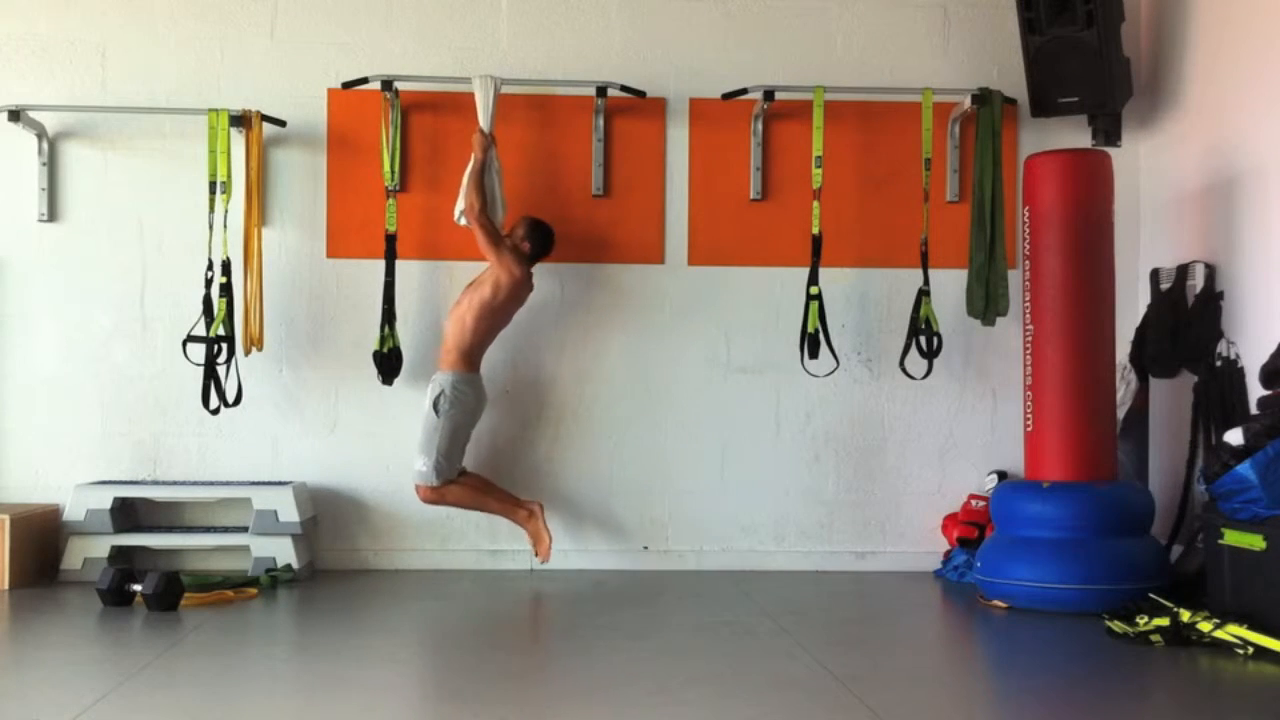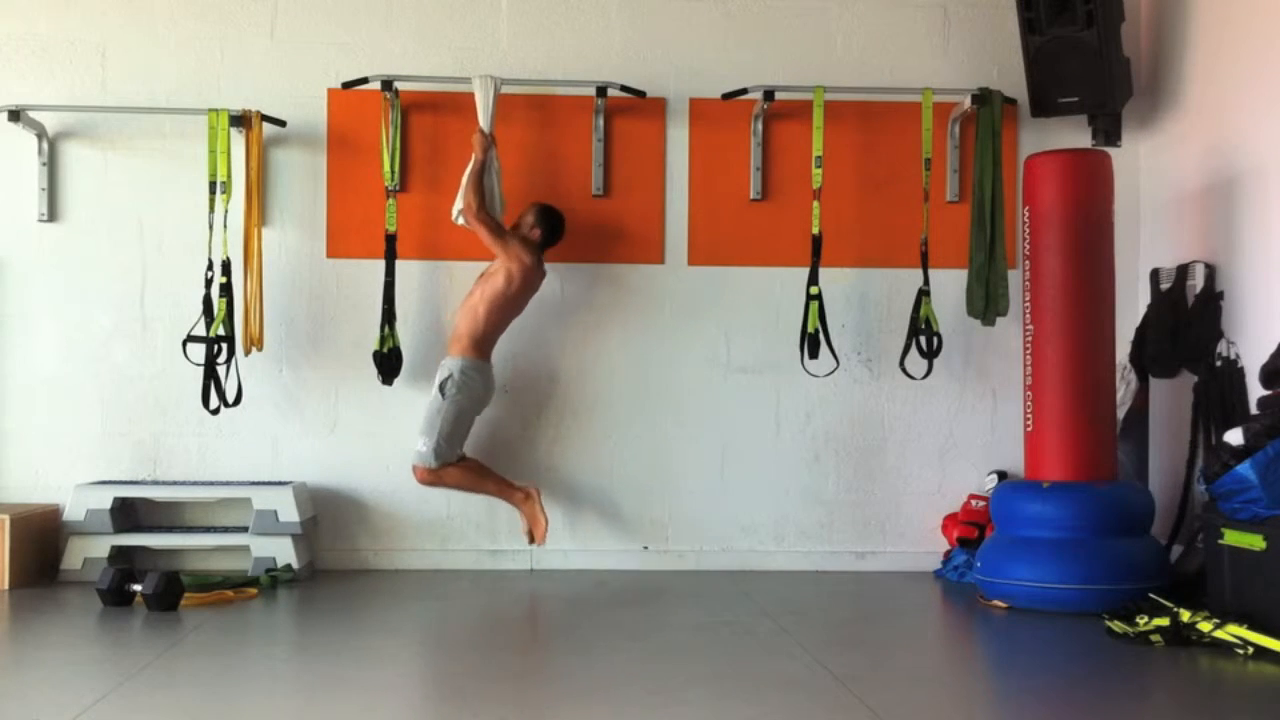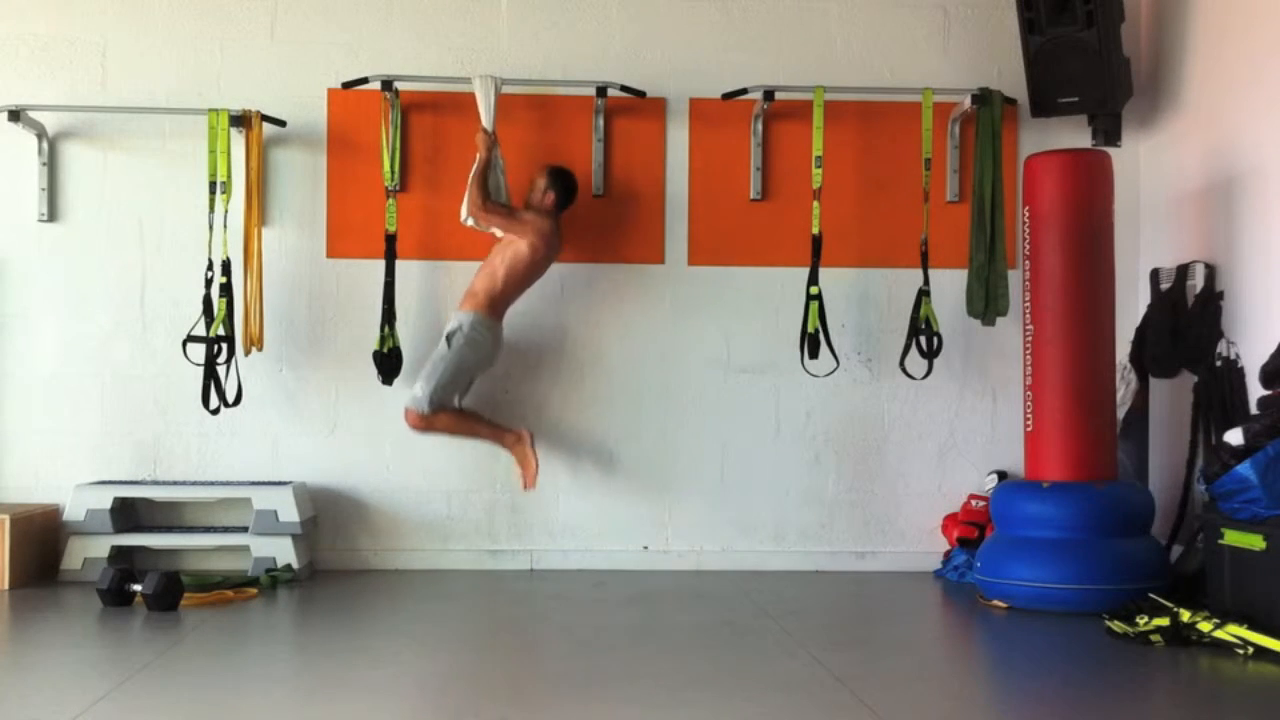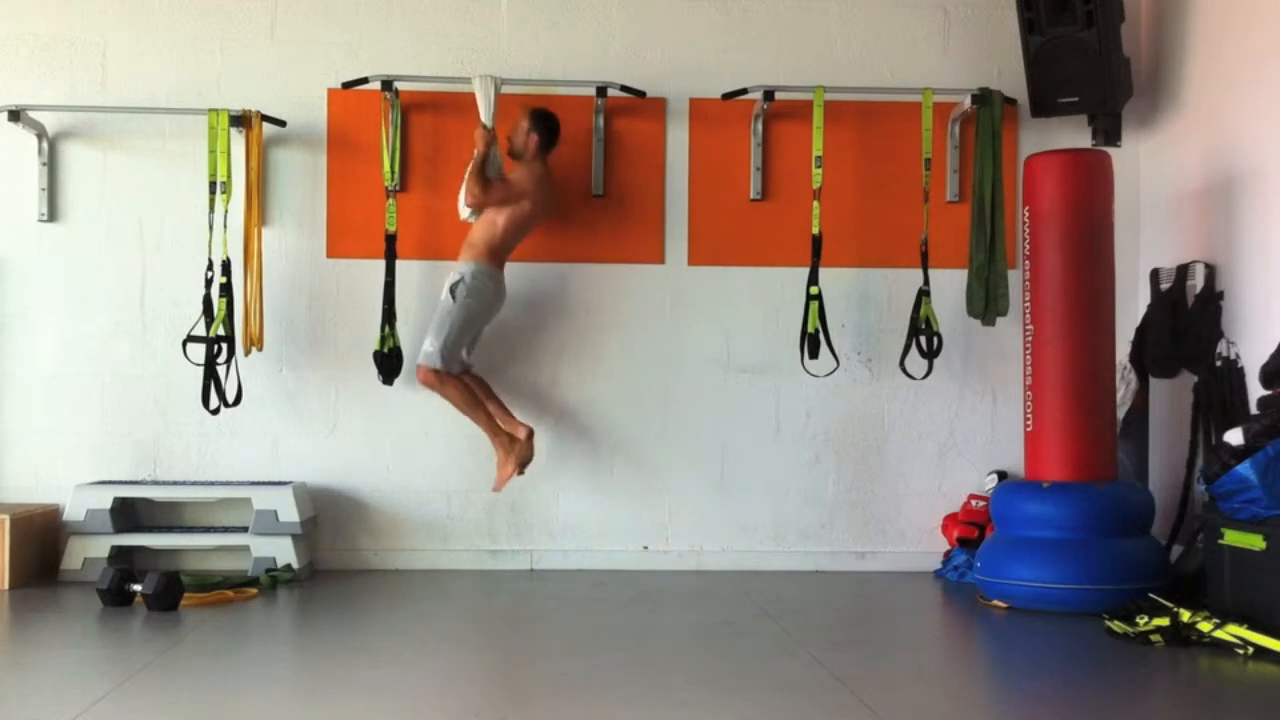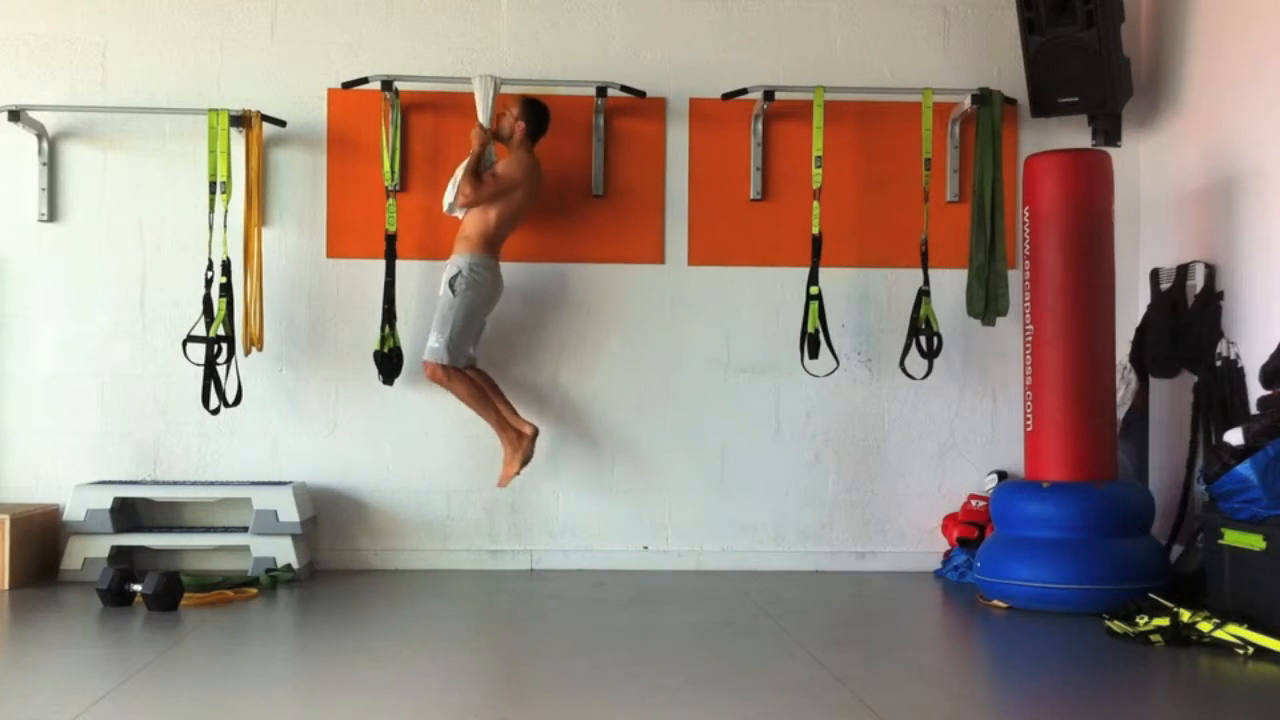
dt=0.2s
person 1, frame 1
left shoulder: (512, 270)
right shoulder: (514, 276)
left elbow: (476, 213)
right elbow: (483, 217)
left wrist: (480, 156)
right wrist: (485, 160)
left hip: (454, 385)
right hip: (460, 382)
left knee: (430, 488)
right knee: (446, 477)
left ankle: (523, 514)
right ankle: (521, 509)
person 1, frame 2
left shoulder: (521, 258)
right shoulder: (525, 263)
left elbow: (474, 211)
right elbow: (484, 216)
left wrist: (481, 155)
right wrist: (486, 159)
left hip: (463, 370)
right hip: (469, 368)
left knee: (428, 471)
right knee: (443, 460)
left ankle: (519, 496)
right ankle: (521, 494)
person 1, frame 3
left shoulder: (541, 225)
right shoulder: (541, 231)
left elbow: (477, 206)
right elbow: (491, 210)
left wrist: (484, 154)
right wrist: (490, 157)
left hip: (471, 327)
right hip: (480, 328)
left knee: (418, 415)
right knee: (440, 408)
left ankle: (512, 439)
right ankle: (514, 437)
person 1, frame 4
left shoulder: (533, 173)
right shoulder: (530, 177)
left elbow: (475, 196)
right elbow: (487, 197)
left wrist: (483, 149)
right wrist: (486, 152)
left hip: (473, 278)
right hip: (480, 279)
left knee: (431, 371)
right knee: (455, 369)
left ankle: (504, 442)
right ankle: (515, 430)
person 1, frame 5
left shoulder: (520, 162)
right shoulder: (519, 166)
left elbow: (467, 195)
right elbow: (478, 195)
left wrist: (477, 148)
right wrist: (480, 150)
left hip: (470, 271)
right hip: (476, 272)
left knee: (438, 367)
right knee: (460, 364)
left ankle: (510, 435)
right ankle: (519, 427)
